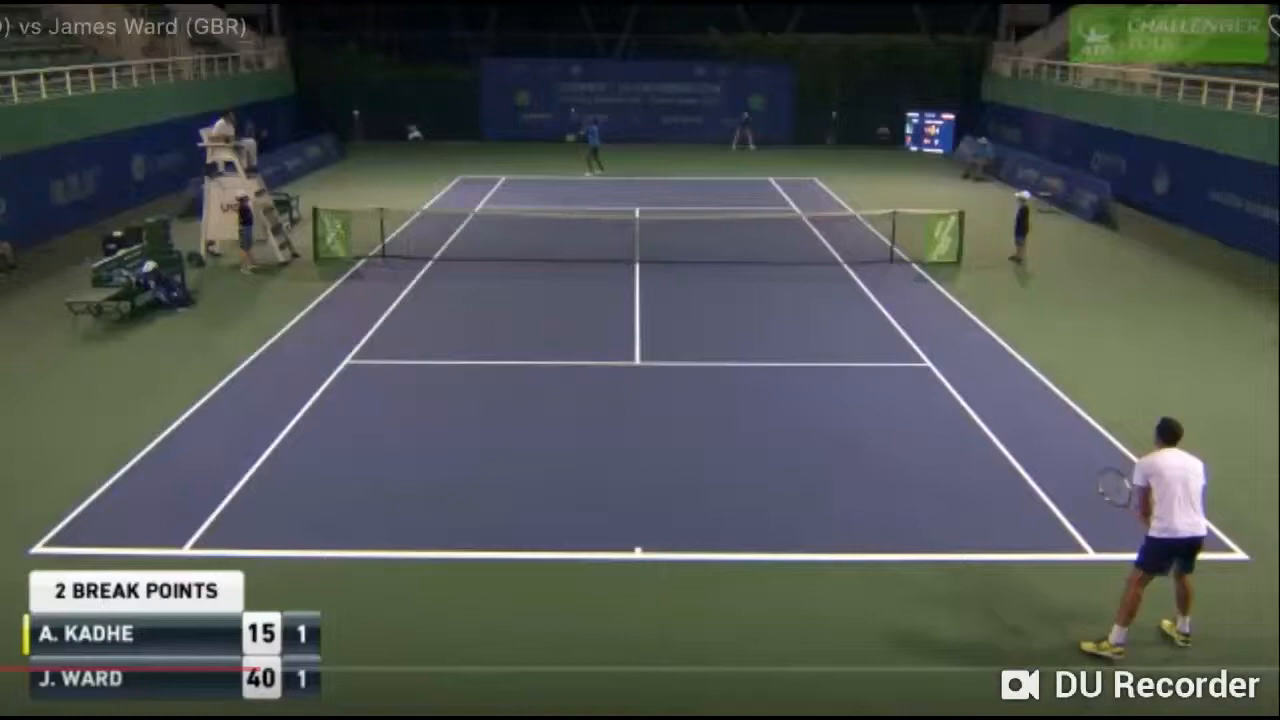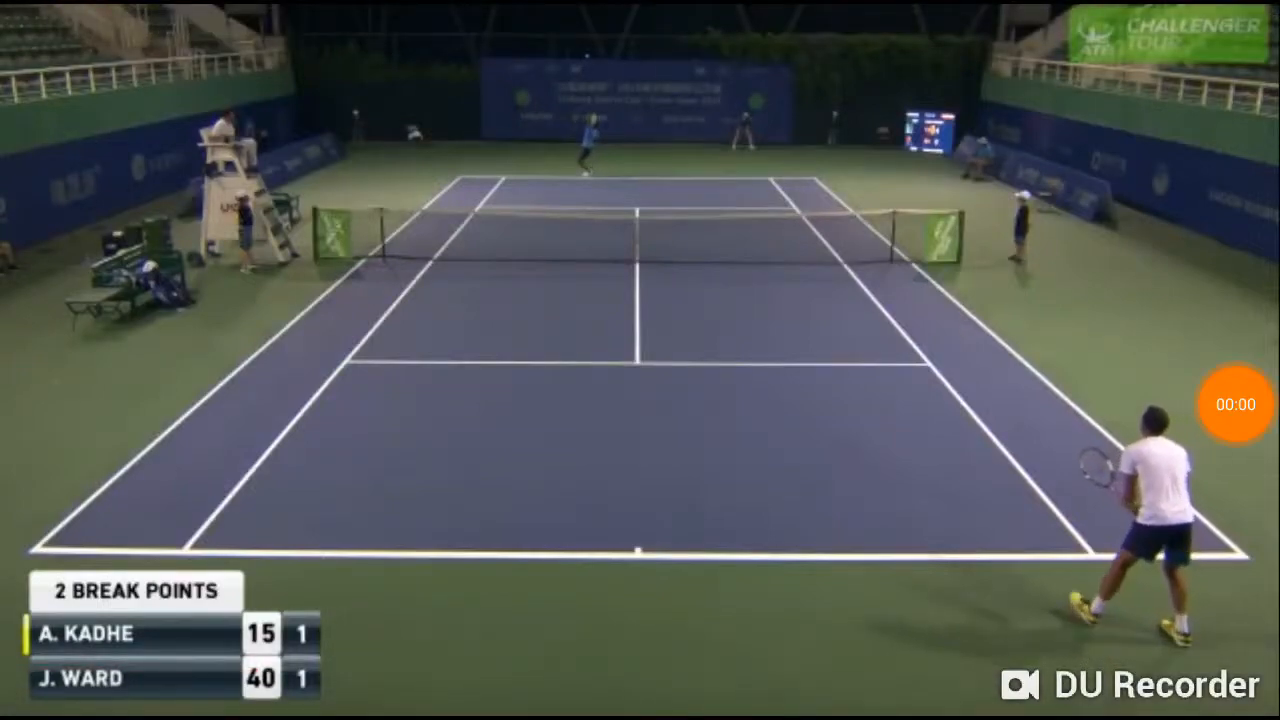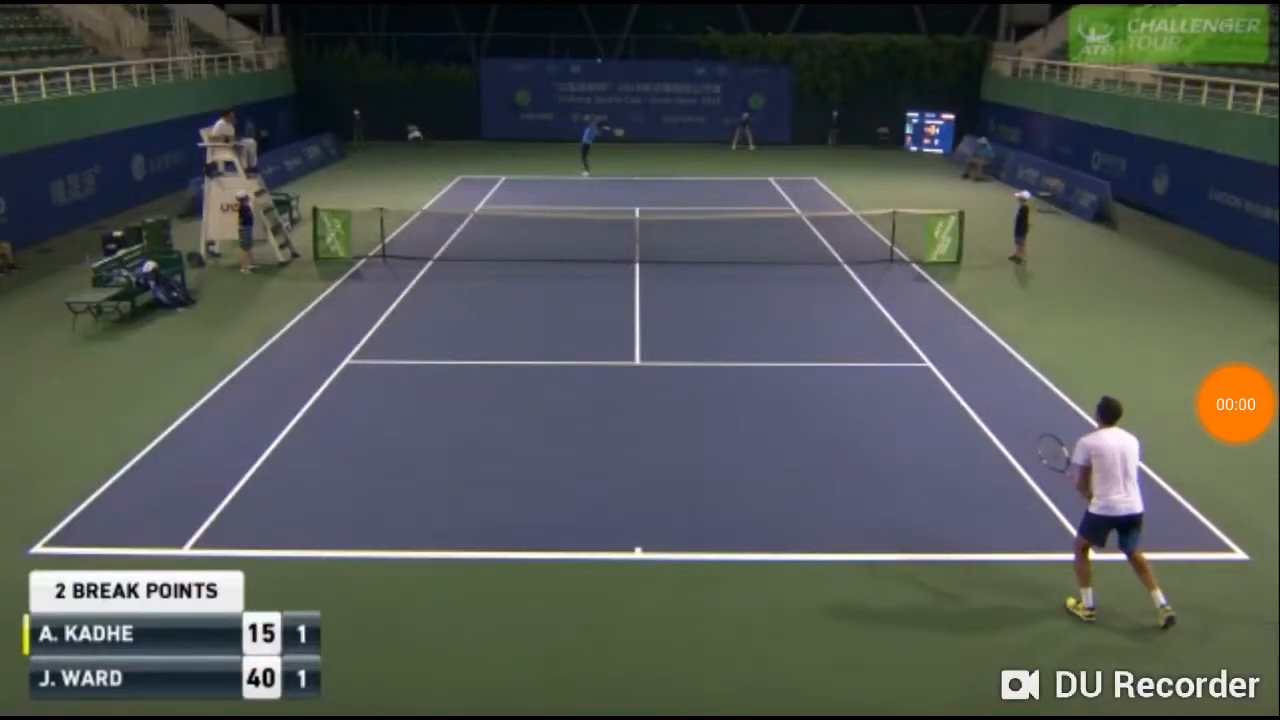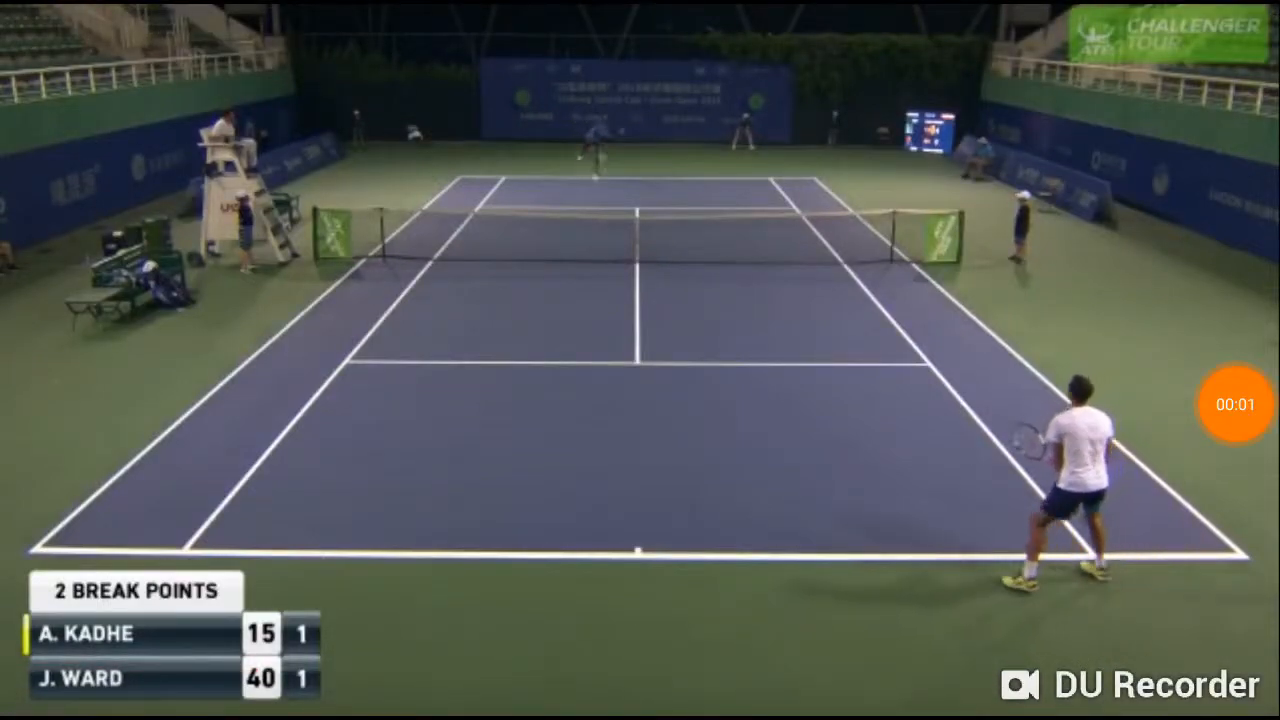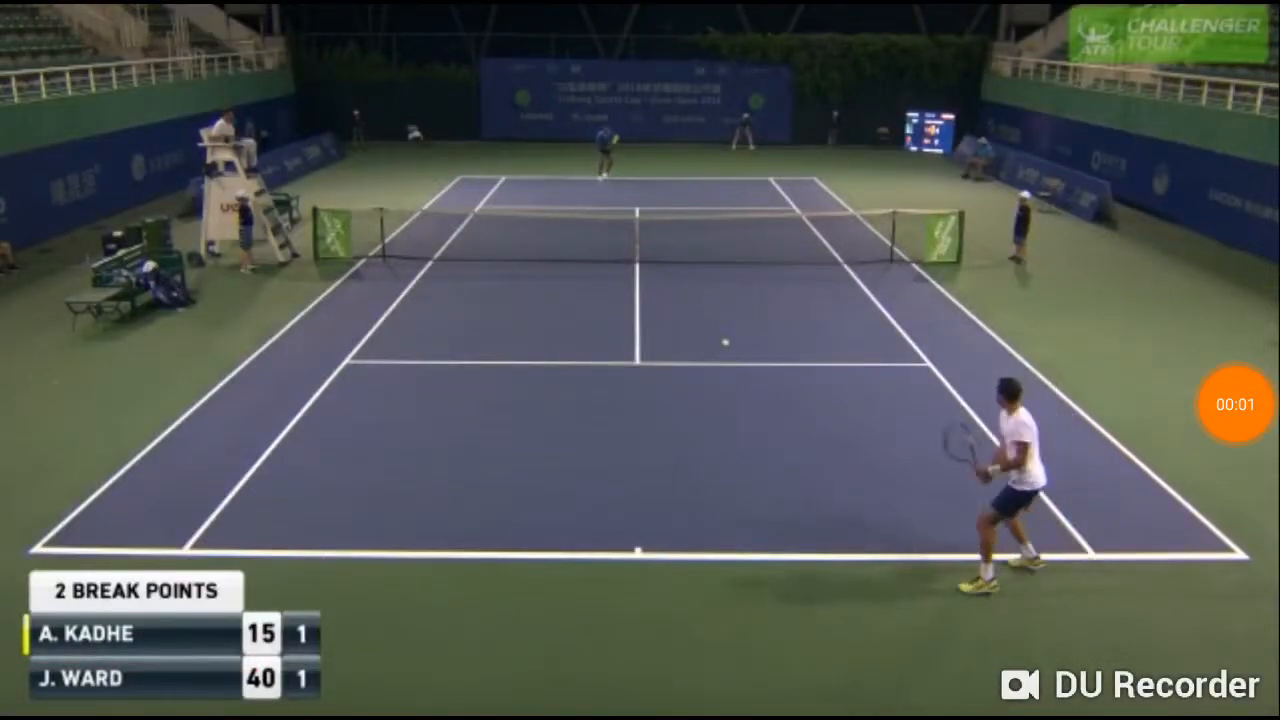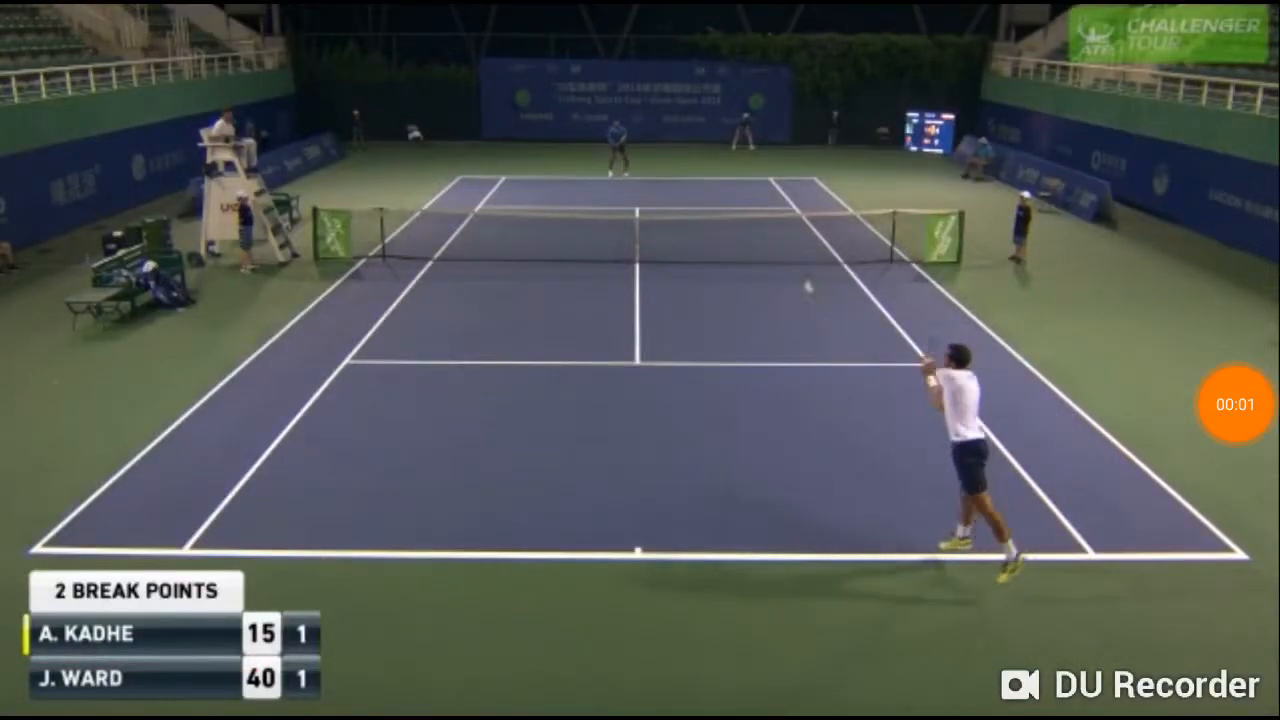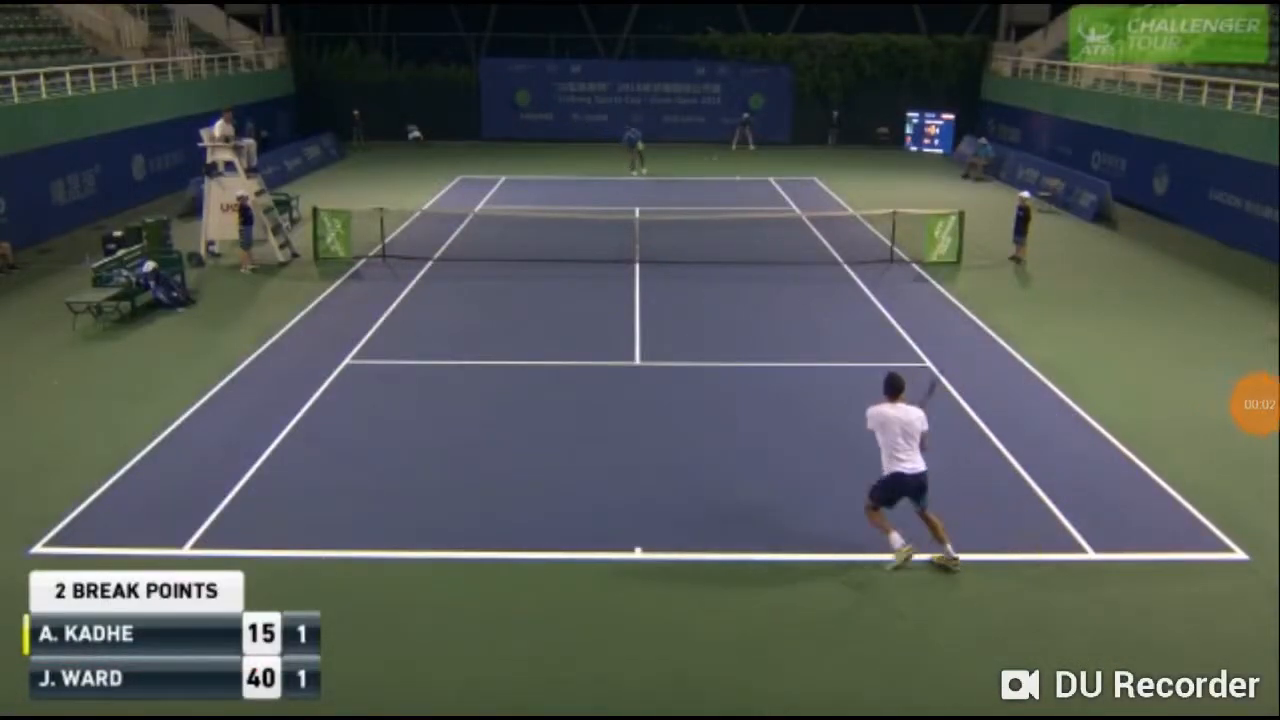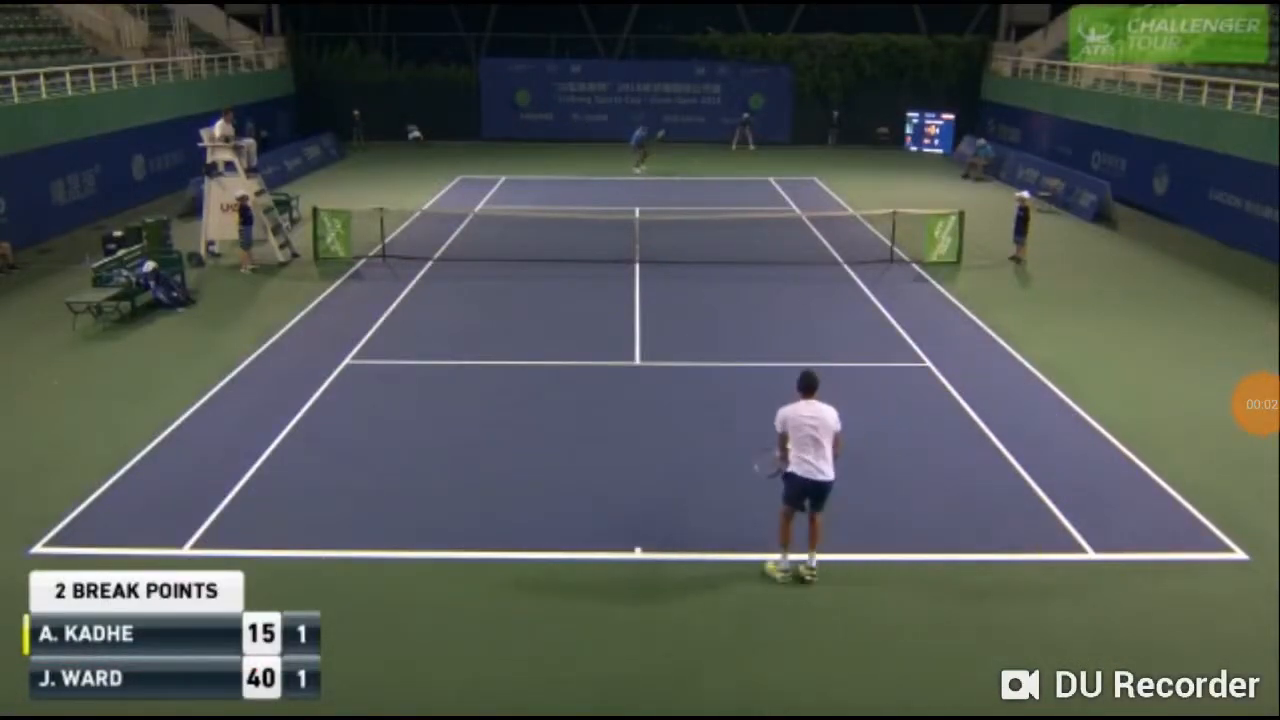
dt=0.4s
person 1, frame 1
left shoulder: (1146, 463)
right shoulder: (1196, 464)
left elbow: (1143, 509)
left wrist: (1150, 523)
left hip: (1165, 533)
right hip: (1197, 532)
left knee: (1136, 582)
right knee: (1182, 575)
left ankle: (1115, 642)
right ankle: (1182, 631)
person 1, frame 2
left shoulder: (1133, 451)
right shoulder: (1180, 451)
left elbow: (1128, 496)
left wrist: (1134, 506)
left hip: (1153, 520)
right hip: (1184, 519)
left knee: (1121, 563)
right knee: (1173, 570)
left ankle: (1094, 611)
right ankle: (1182, 630)
person 1, frame 3
left shoulder: (1087, 443)
right shoulder: (1132, 440)
left elbow: (1082, 484)
left wrist: (1088, 493)
left hip: (1104, 509)
right hip: (1134, 508)
left knee: (1081, 549)
right knee: (1135, 557)
left ankle: (1086, 606)
right ankle: (1163, 607)
person 1, frame 4
left shoulder: (1061, 421)
right shoulder: (1104, 419)
left elbow: (1056, 460)
right elbow: (1106, 455)
left hip: (1072, 485)
right hip: (1100, 483)
left knee: (1038, 523)
right knee: (1094, 517)
left ankle: (1029, 578)
right ankle: (1101, 566)
person 1, frame 5
left shoulder: (1020, 422)
right shoulder: (1011, 417)
left elbow: (1020, 460)
right elbow: (1004, 449)
left wrist: (993, 469)
right wrist: (993, 469)
left hip: (1025, 483)
right hip: (1032, 480)
left knee: (985, 522)
right knee: (1008, 515)
left ankle: (987, 579)
right ankle: (1031, 557)
person 1, frame 6
left shoulder: (950, 375)
right shoulder: (969, 378)
left elbow: (935, 386)
right elbow: (943, 405)
left wrist: (929, 372)
right wrist: (932, 374)
left hip: (965, 446)
right hip: (974, 442)
left knee: (981, 502)
right knee: (968, 493)
left ankle: (1012, 556)
right ankle: (962, 536)
person 1, frame 7
left shoulder: (873, 413)
right shoulder: (918, 414)
right elbow: (922, 447)
left hip: (896, 475)
right hip: (919, 472)
left knee: (871, 509)
right knee: (924, 512)
left ankle: (901, 547)
right ankle: (950, 556)
person 1, frame 8
left shoulder: (785, 413)
right shoulder: (831, 412)
left elbow: (783, 449)
right elbow: (836, 451)
left hip: (798, 475)
right hip: (825, 476)
left knee: (786, 516)
right knee: (815, 515)
left ankle: (783, 567)
right ankle: (811, 566)
